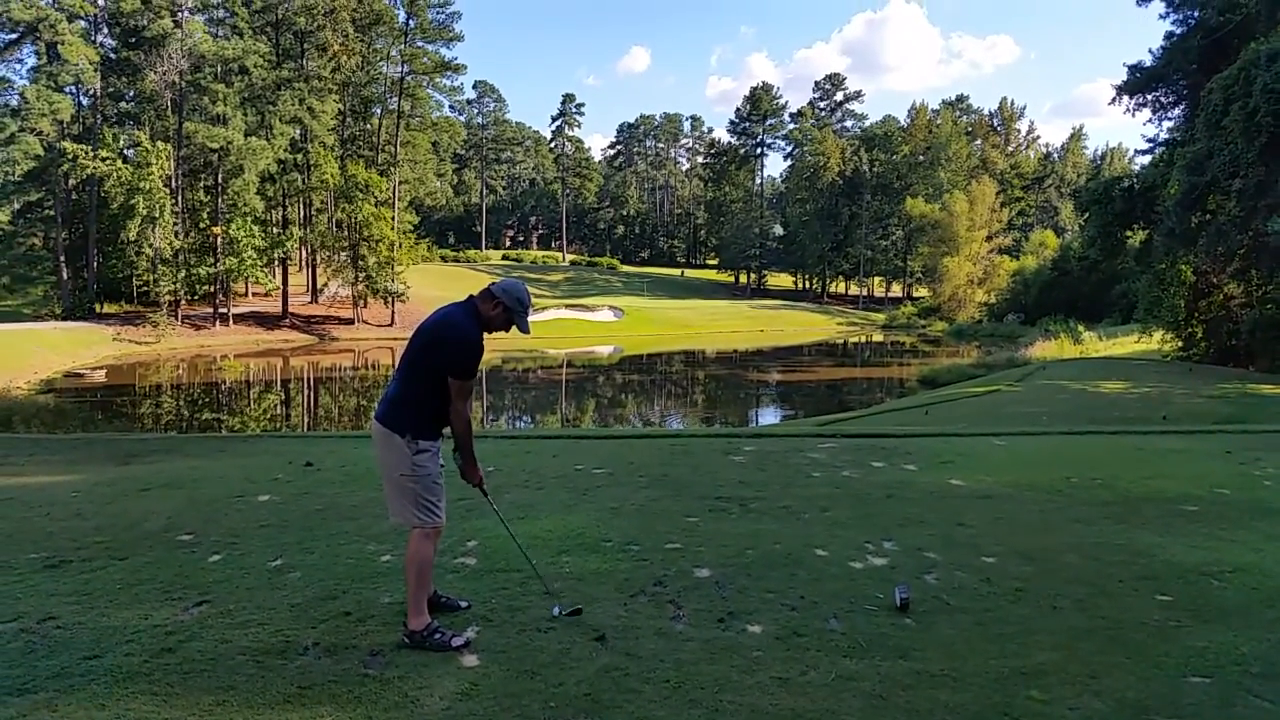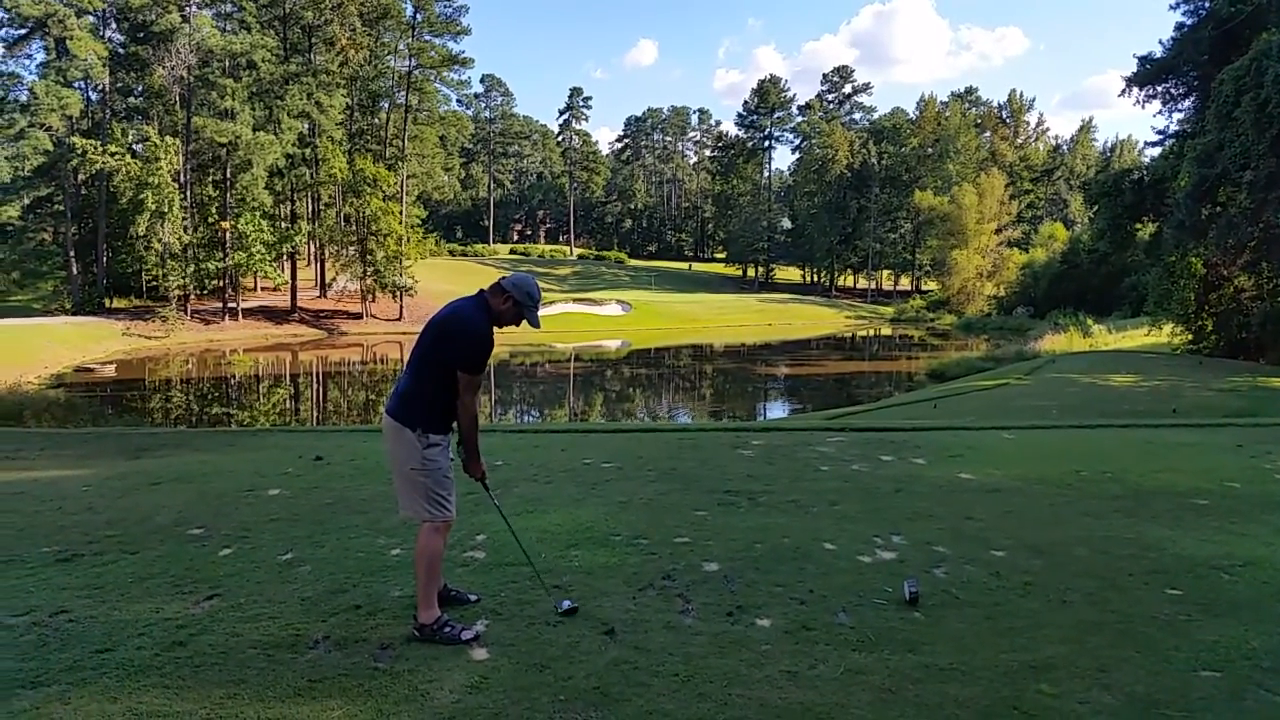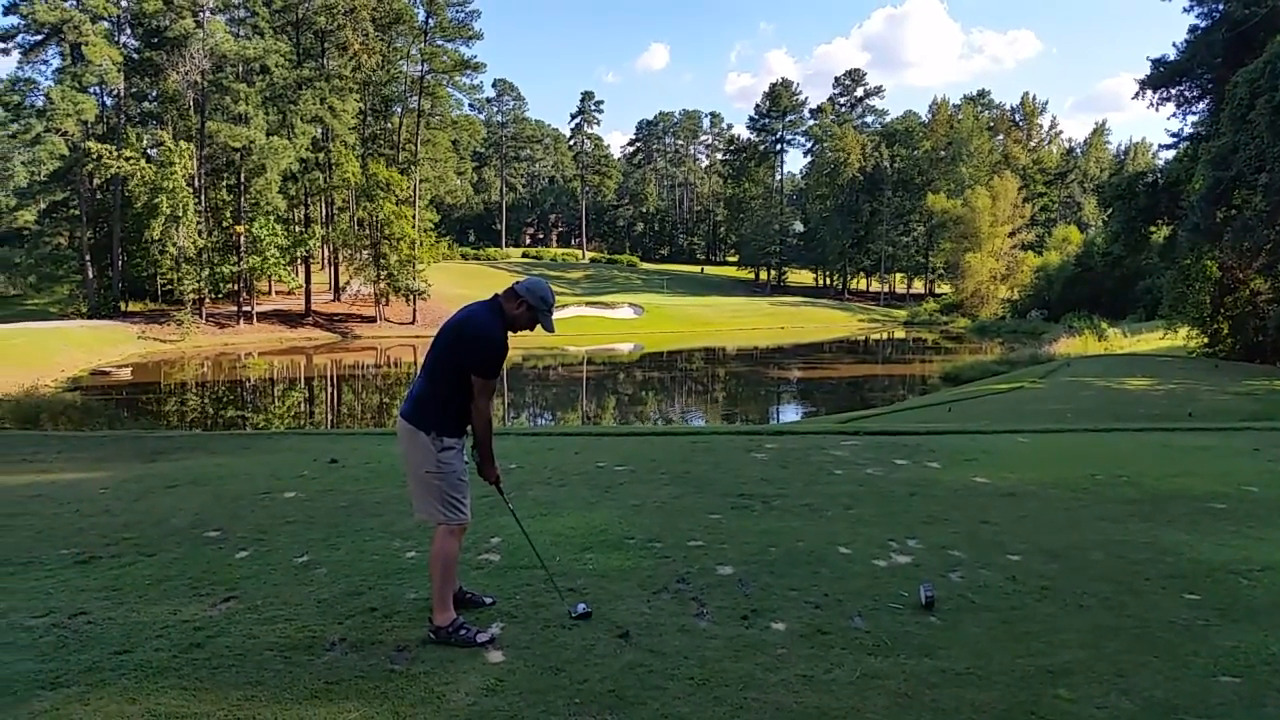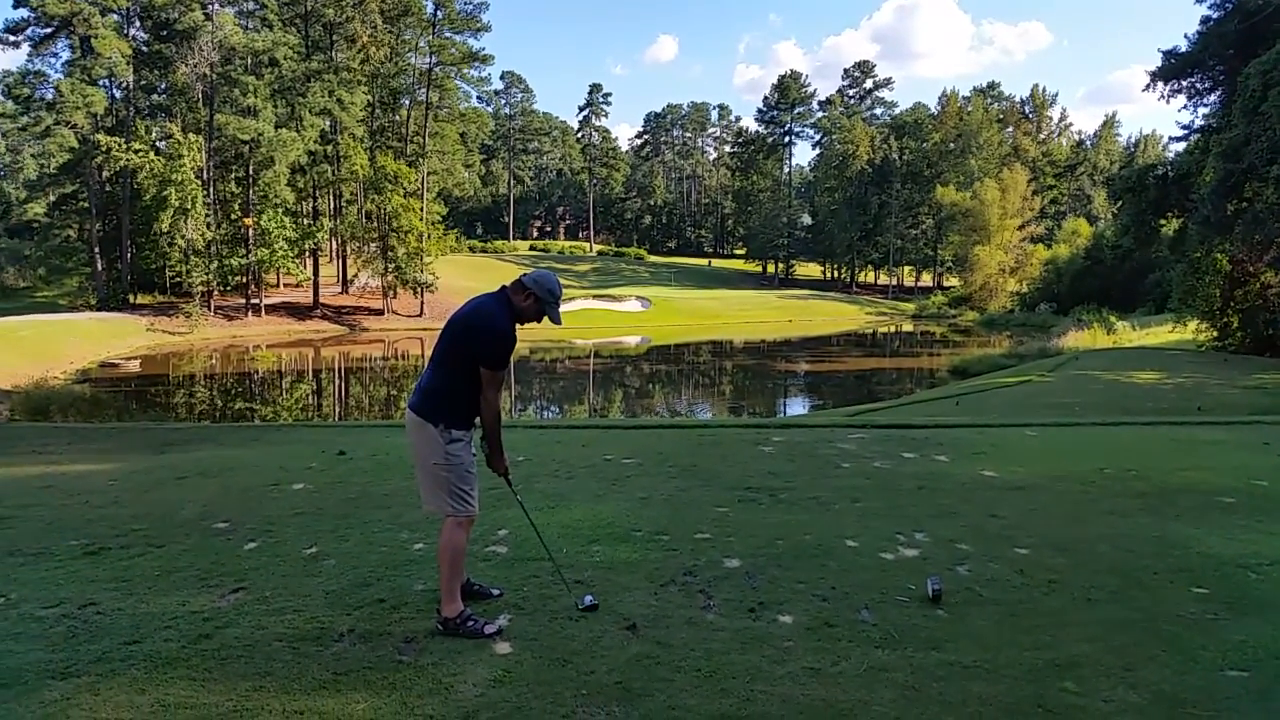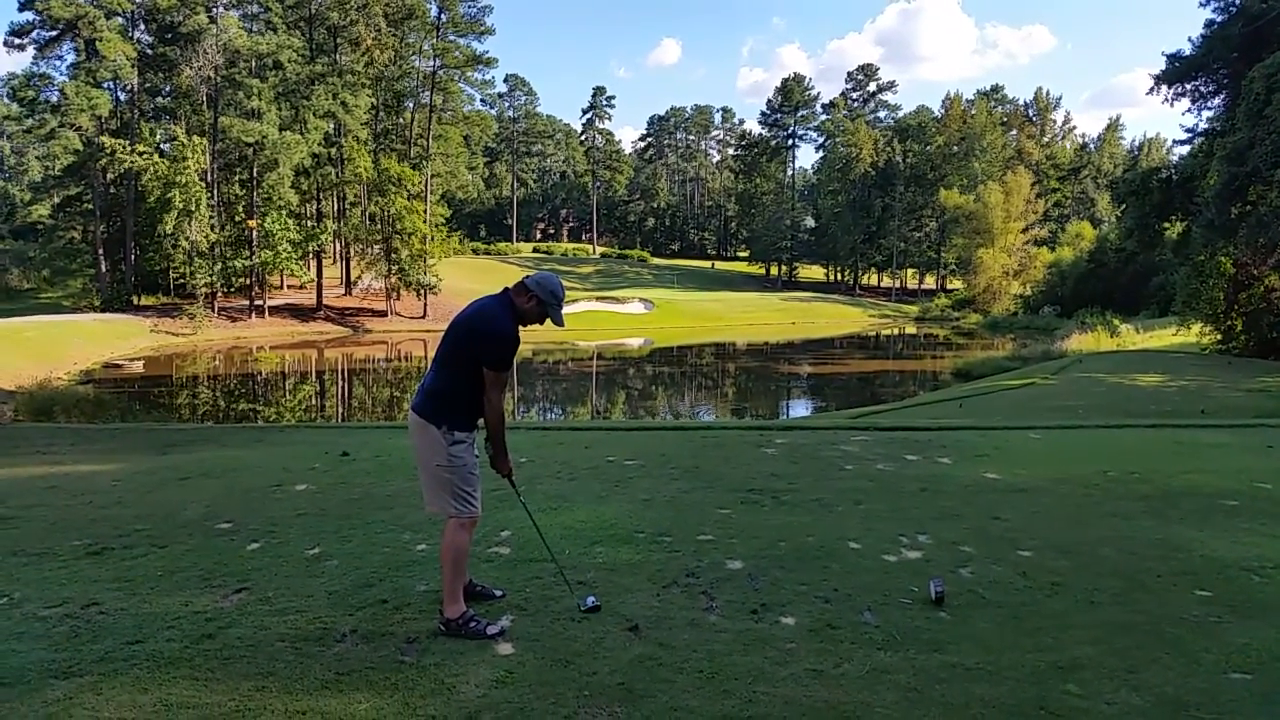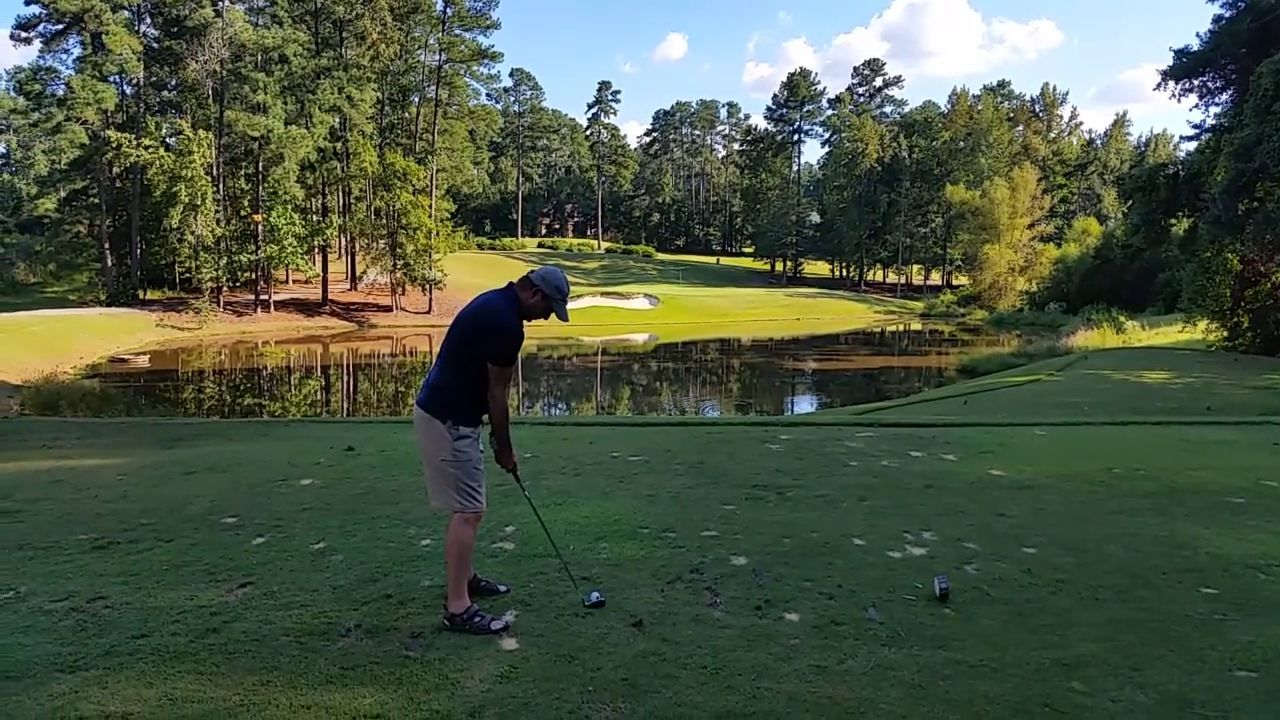
dt=0.3s
person 1, frame 1
left shoulder: (457, 316)
right shoulder: (465, 334)
right elbow: (458, 406)
left wrist: (462, 454)
right wrist: (469, 463)
left hip: (408, 426)
right hip: (407, 433)
left knee: (427, 521)
right knee: (426, 525)
left ankle: (425, 594)
right ankle: (417, 624)
person 1, frame 2
left shoulder: (467, 311)
right shoulder: (475, 328)
right elbow: (466, 400)
left wrist: (465, 447)
right wrist: (473, 457)
left hip: (417, 420)
right hip: (418, 427)
left knee: (437, 514)
right knee: (436, 519)
left ankle: (435, 587)
right ankle: (427, 617)
person 1, frame 3
left shoulder: (481, 314)
right shoulder: (490, 333)
right elbow: (480, 405)
left wrist: (480, 453)
right wrist: (487, 462)
left hip: (431, 424)
right hip: (432, 431)
left knee: (452, 518)
right knee: (451, 523)
left ankle: (450, 590)
right ankle: (443, 620)
person 1, frame 4
left shoulder: (489, 307)
right shoulder: (497, 325)
right elbow: (489, 396)
left wrist: (488, 443)
right wrist: (496, 452)
left hip: (439, 416)
right hip: (441, 423)
left knee: (459, 510)
right knee: (460, 515)
left ankle: (458, 581)
right ankle: (451, 611)
person 1, frame 5
left shoulder: (491, 308)
right shoulder: (501, 327)
right elbow: (493, 398)
left wrist: (493, 446)
right wrist: (500, 454)
left hip: (442, 417)
right hip: (444, 425)
left knee: (462, 510)
right knee: (462, 516)
left ankle: (460, 583)
right ankle: (453, 612)
person 1, frame 6
left shoulder: (496, 303)
right shoulder: (505, 322)
right elbow: (496, 393)
left wrist: (498, 441)
right wrist: (504, 449)
left hip: (447, 412)
right hip: (449, 420)
left knee: (467, 506)
right knee: (467, 511)
left ankle: (465, 578)
right ankle: (458, 607)
